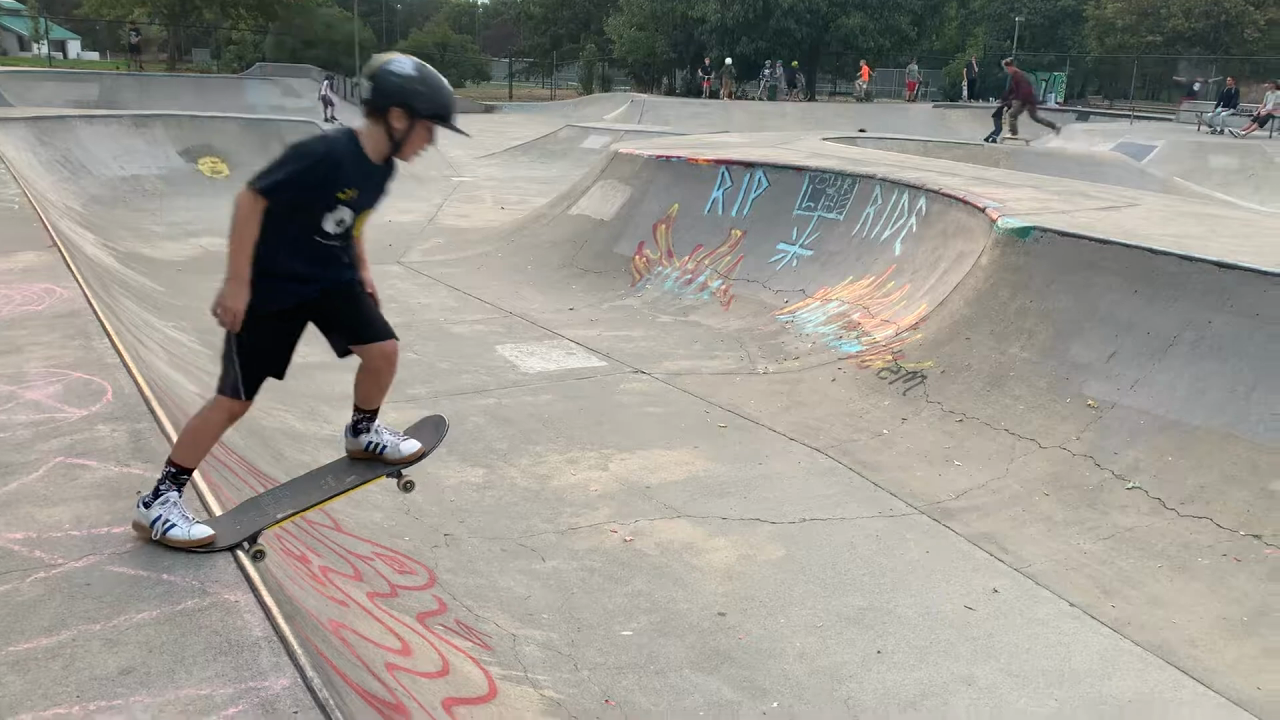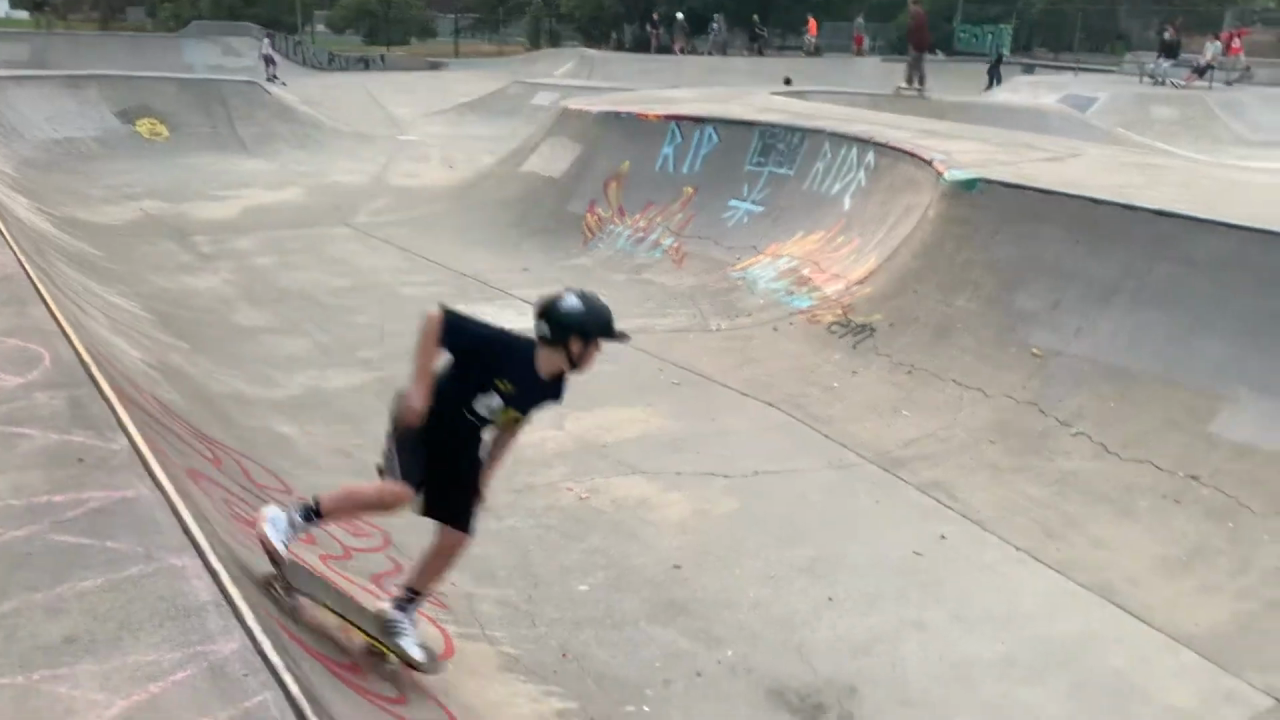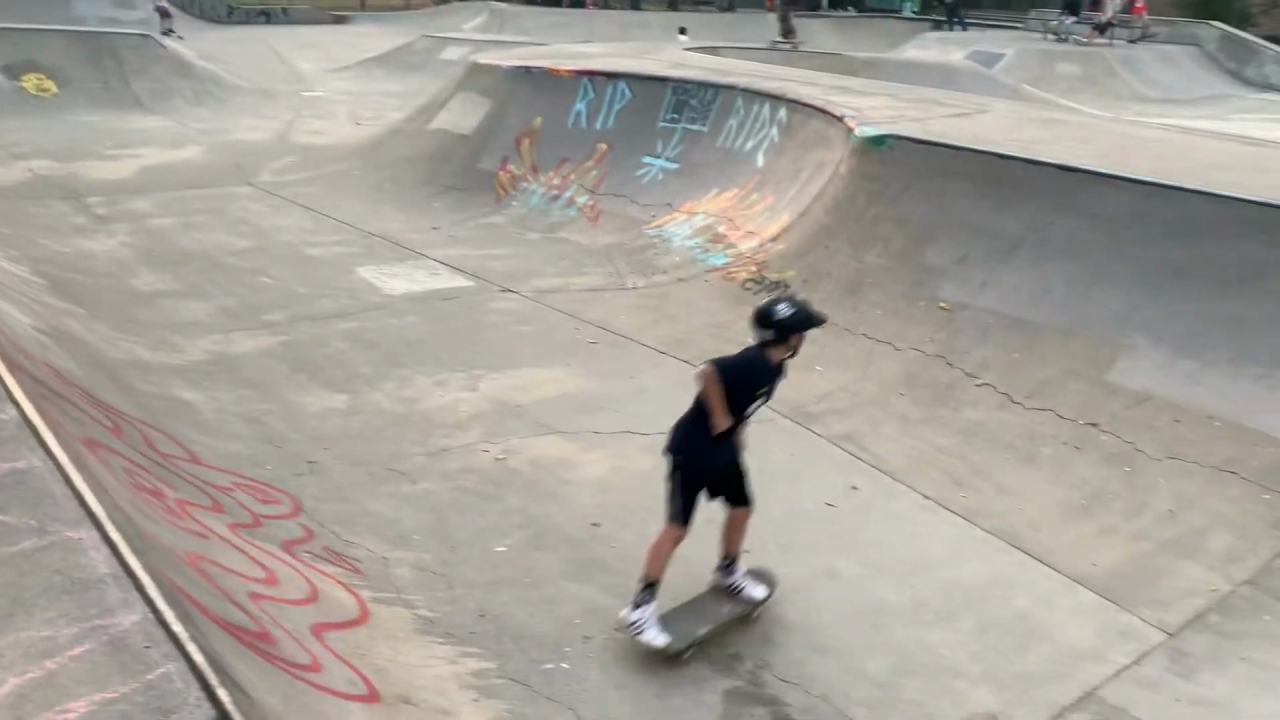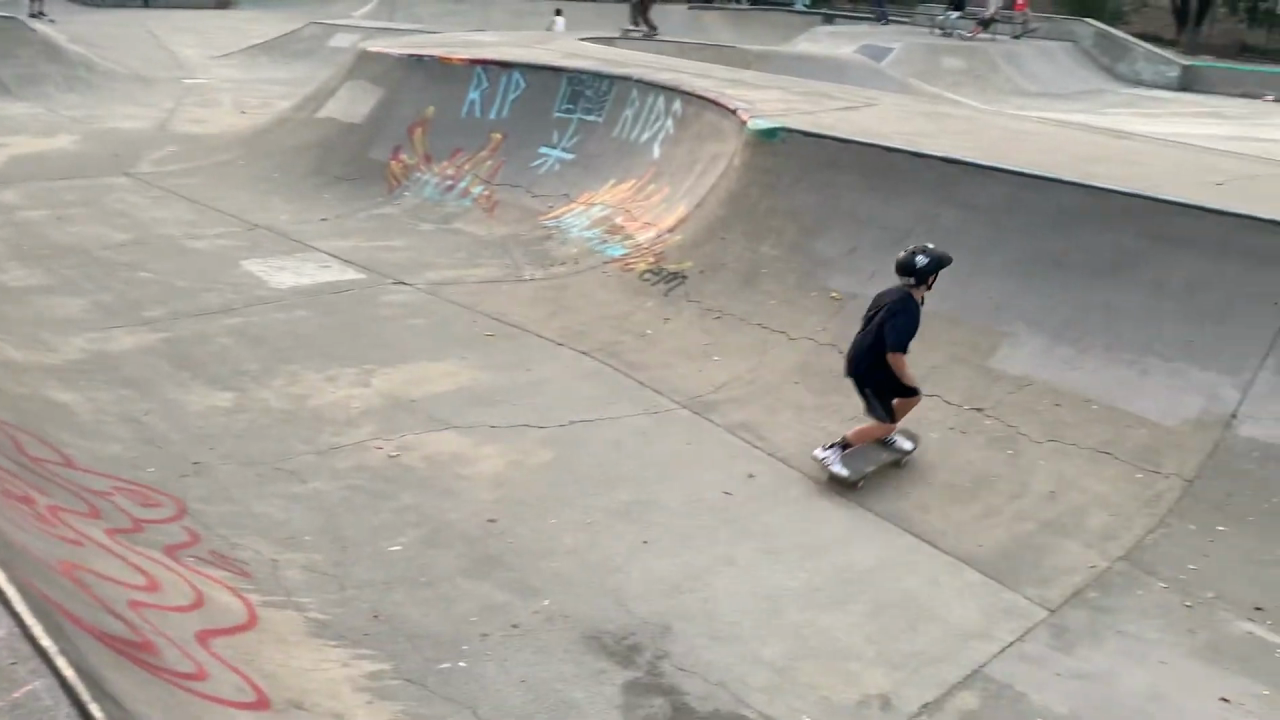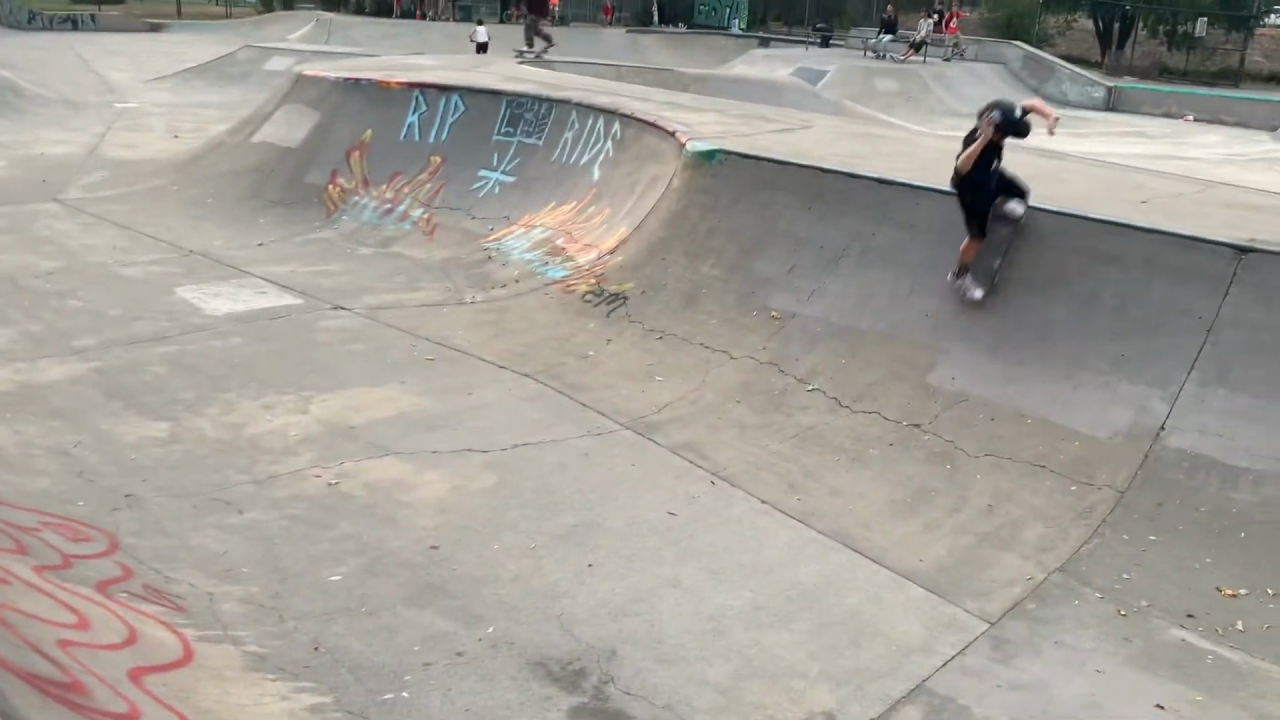
dt=0.4s
person 1, frame 1
left shoulder: (381, 167)
right shoulder: (326, 154)
right elbow: (252, 198)
left wrist: (361, 269)
right wrist: (236, 281)
left hip: (331, 277)
right hip: (271, 287)
left knee: (384, 350)
right knee: (234, 400)
left ankle: (363, 434)
right ankle: (161, 501)
person 1, frame 2
left shoulder: (551, 386)
right shoulder: (503, 348)
right elbow: (436, 318)
left wrist: (487, 469)
right wrist: (419, 387)
left hip: (463, 440)
right hip: (423, 423)
left knee: (456, 535)
right knee: (397, 494)
left ankle: (401, 613)
right ankle: (297, 516)
person 1, frame 3
left shoulder: (772, 364)
right shoulder: (754, 363)
right elbow: (707, 373)
right wrist: (721, 420)
left hip: (721, 444)
right hip: (693, 446)
left knee: (742, 508)
right knee: (678, 526)
left ankle: (729, 572)
right ankle: (641, 606)
person 1, frame 4
left shoulder: (892, 294)
right shoulder: (907, 314)
left elbow: (875, 310)
right elbow: (895, 355)
right wrist: (909, 382)
left hip: (870, 357)
right hip: (868, 371)
left knee: (912, 397)
right knee: (886, 424)
left ankle: (887, 434)
right ankle: (831, 451)
person 1, frame 5
left shoulder: (995, 121)
right shoulder: (974, 143)
left elbow: (1030, 103)
right elbow: (962, 167)
left wrist: (1050, 116)
right wrist: (982, 141)
left hip: (993, 178)
right hip: (974, 191)
left knee: (1021, 195)
right knee: (977, 237)
left ankle: (1003, 202)
right ankle: (960, 274)
